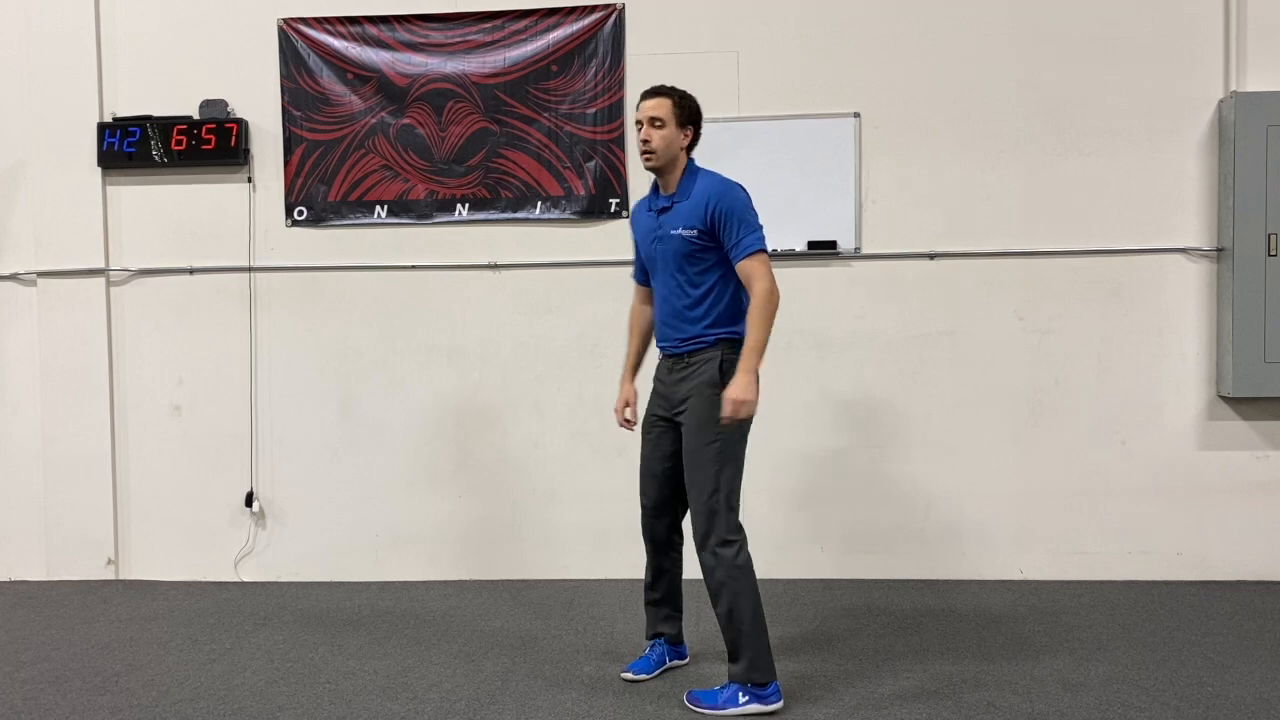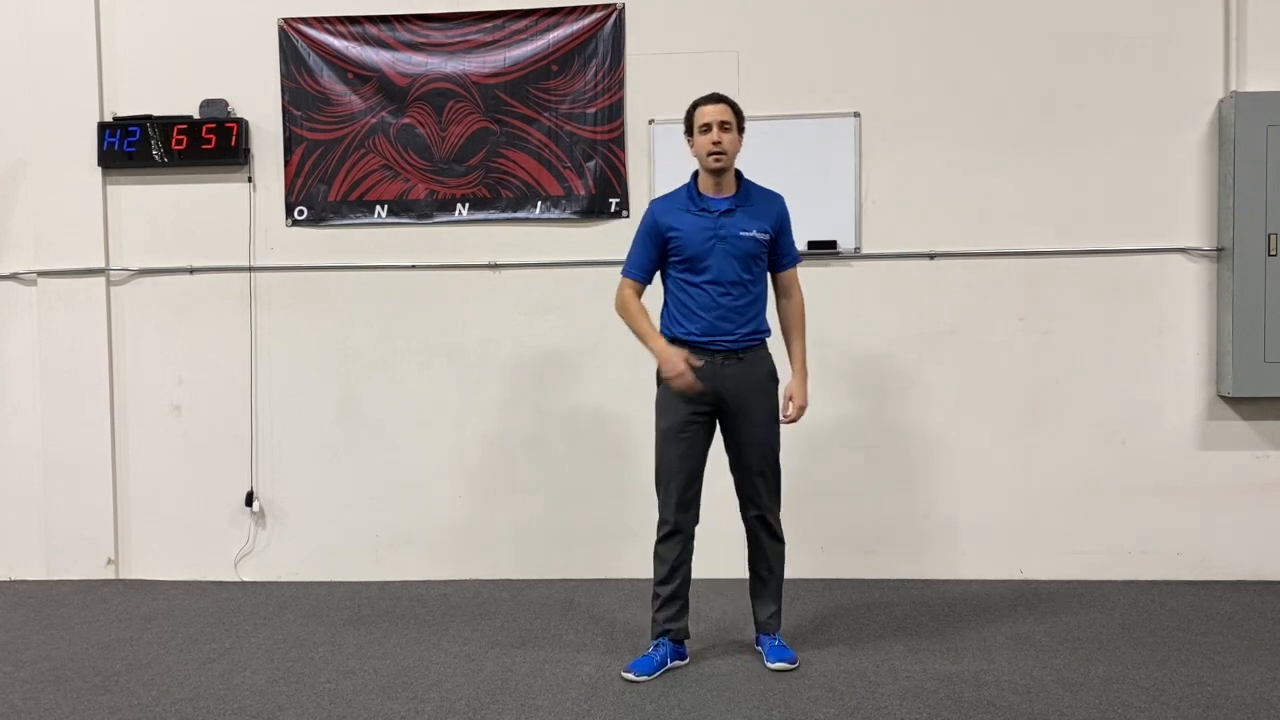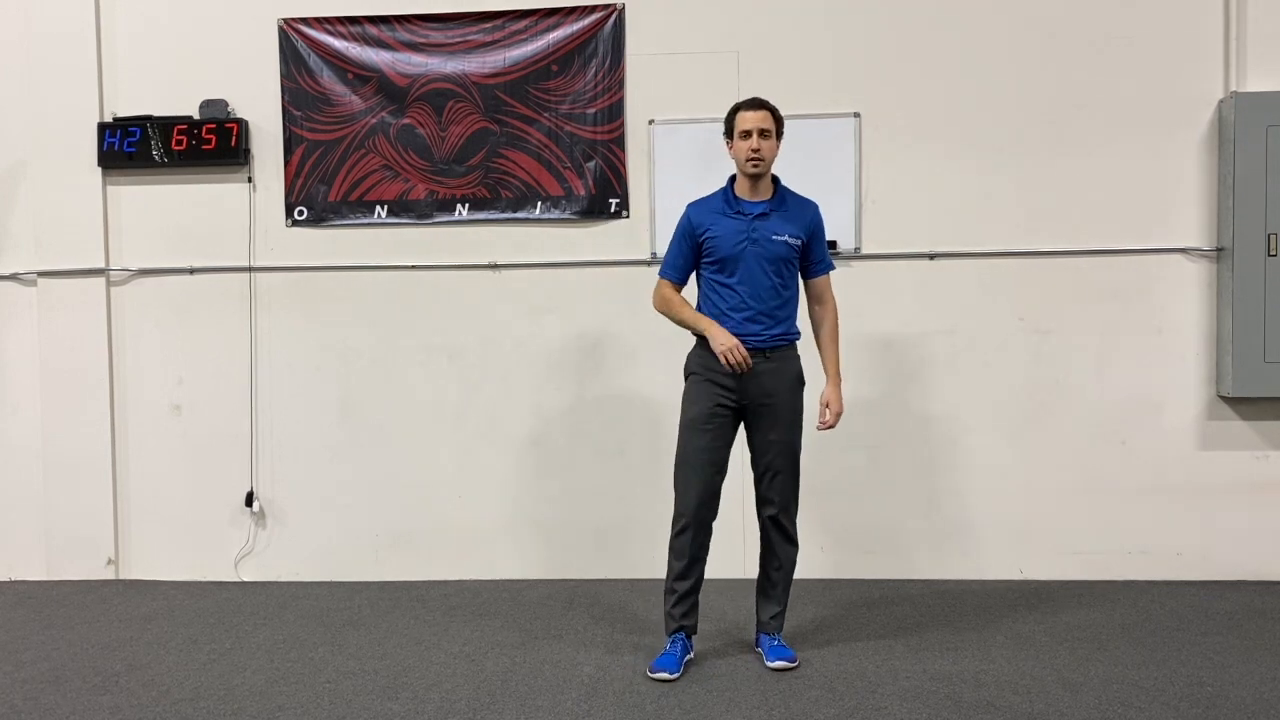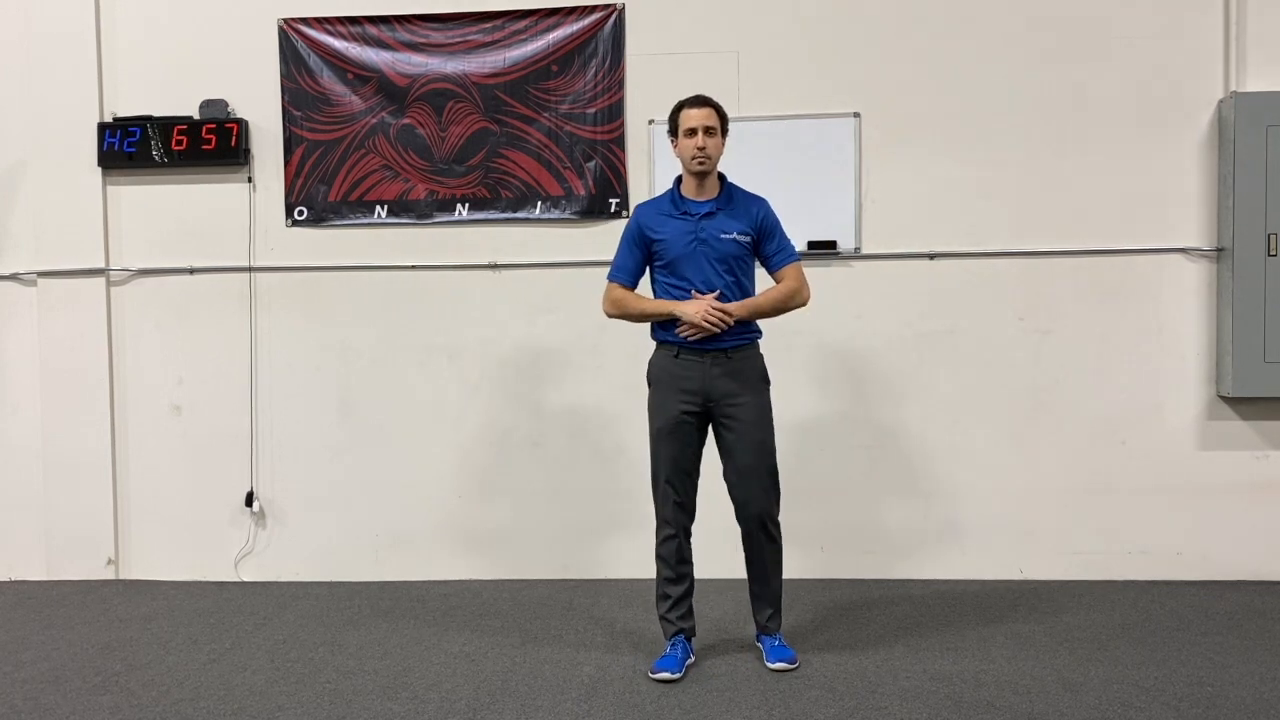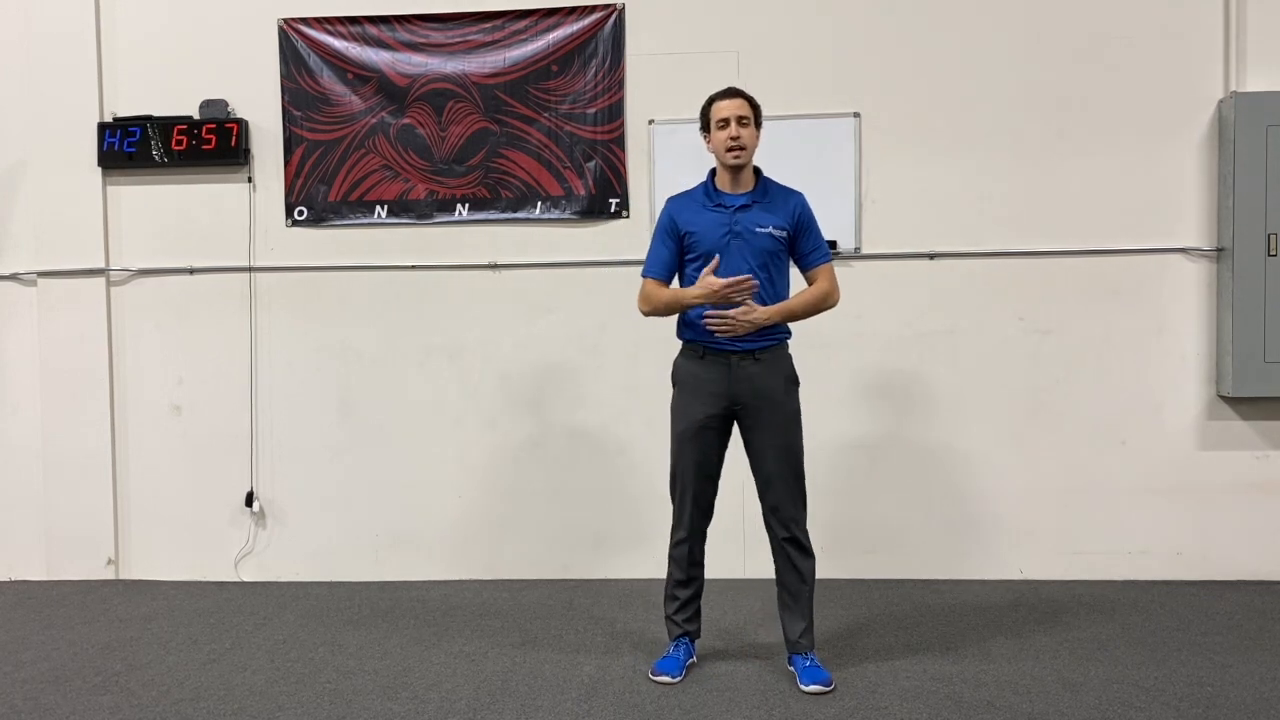
dt=0.7s
person 1, frame 1
left shoulder: (721, 196)
right shoulder: (644, 213)
left elbow: (763, 288)
left wrist: (747, 373)
right wrist: (628, 378)
left hip: (717, 376)
right hip: (672, 382)
left knee: (715, 525)
right knee: (657, 517)
right ankle: (665, 637)
person 1, frame 2
left shoulder: (770, 208)
right shoulder: (664, 212)
left elbow: (789, 294)
right elbow: (627, 294)
left wrist: (799, 374)
right wrist: (660, 350)
left hip: (751, 370)
right hip: (685, 373)
left knee: (762, 509)
right knee: (675, 511)
left ankle: (769, 630)
right ankle: (669, 638)
person 1, frame 3
left shoulder: (804, 215)
right shoulder: (700, 214)
left elbow: (822, 302)
right elbow: (664, 292)
left wrist: (833, 380)
right wrist: (711, 328)
left hip: (778, 370)
right hip: (712, 368)
left knee: (778, 508)
right knee: (693, 505)
left ankle: (770, 629)
right ankle: (679, 633)
person 1, frame 4
left shoulder: (753, 210)
right shoulder: (648, 218)
left elbow: (796, 289)
right elbow: (615, 300)
left wrist: (731, 310)
right wrist: (680, 307)
left hip: (740, 368)
right hip: (674, 372)
left knee: (757, 505)
right knee: (674, 512)
left ankle: (768, 626)
right ankle: (678, 636)
person 1, frame 5
left shoulder: (790, 205)
right shoulder: (679, 210)
left elbow: (826, 289)
right elbow: (649, 298)
left wrist: (766, 314)
right wrist: (698, 293)
left hip: (769, 370)
right hip: (700, 371)
left knee: (786, 515)
right knee: (689, 514)
left ankle: (801, 647)
right ankle: (682, 638)
